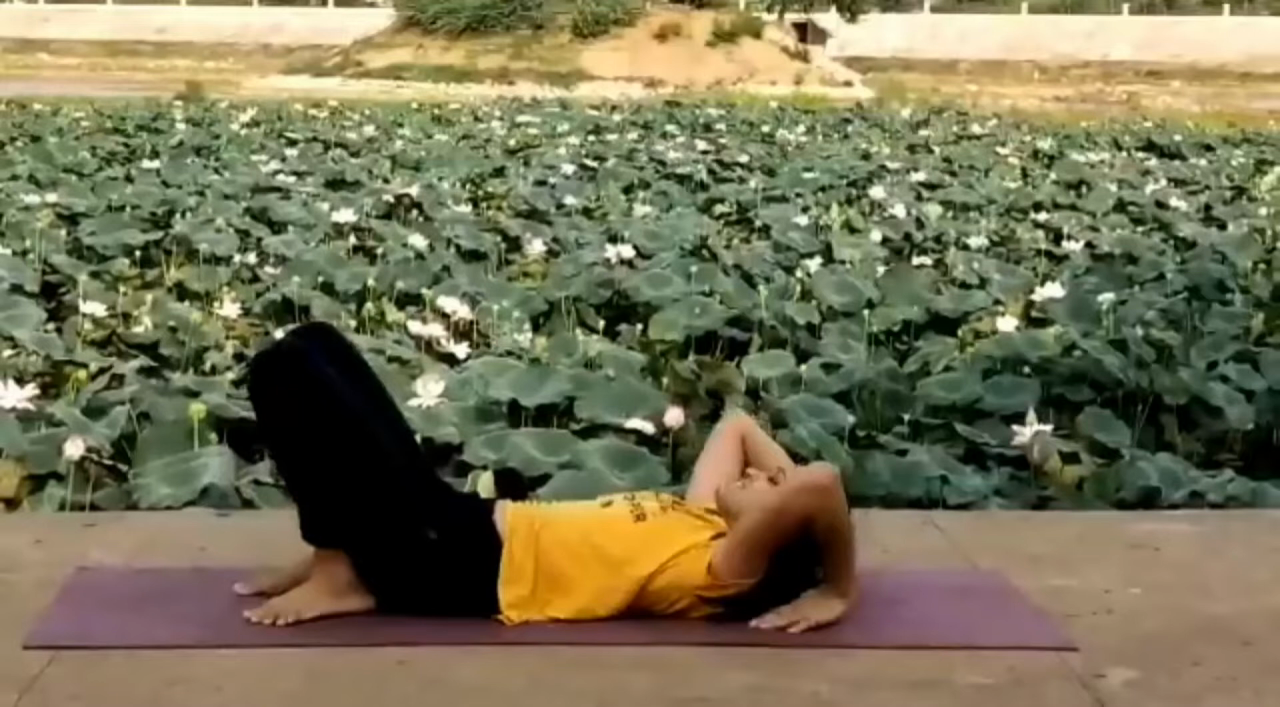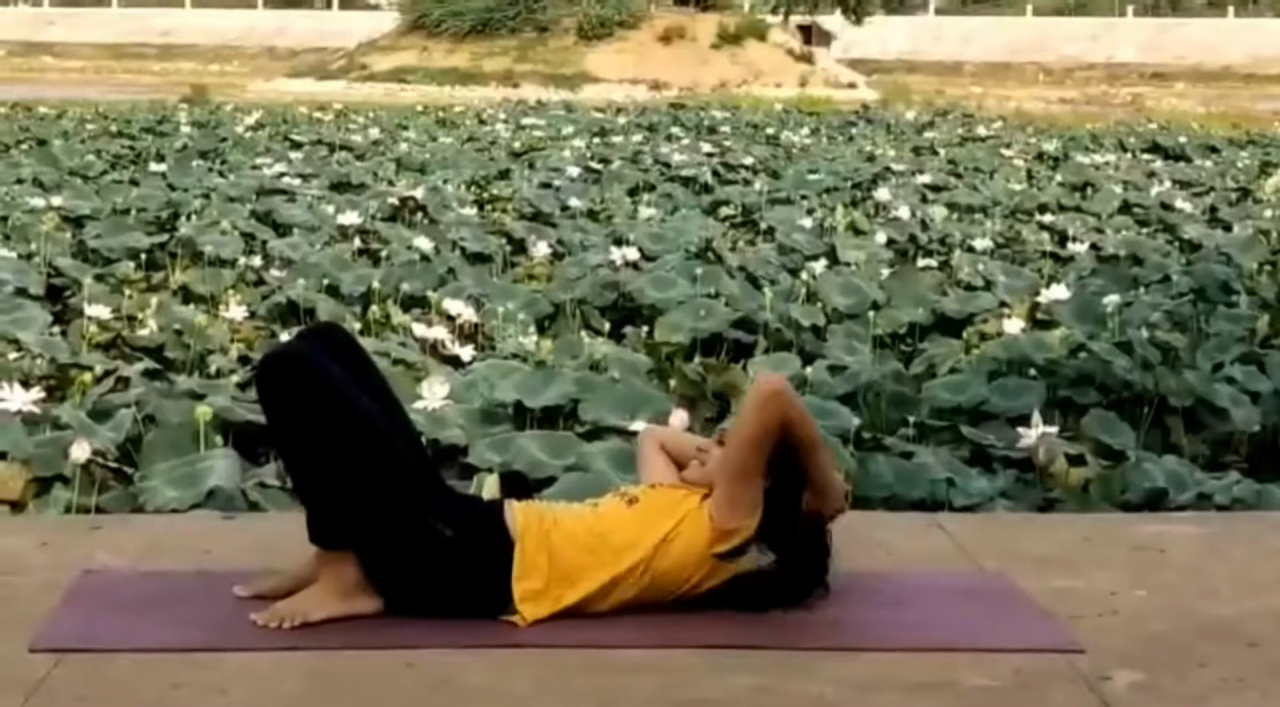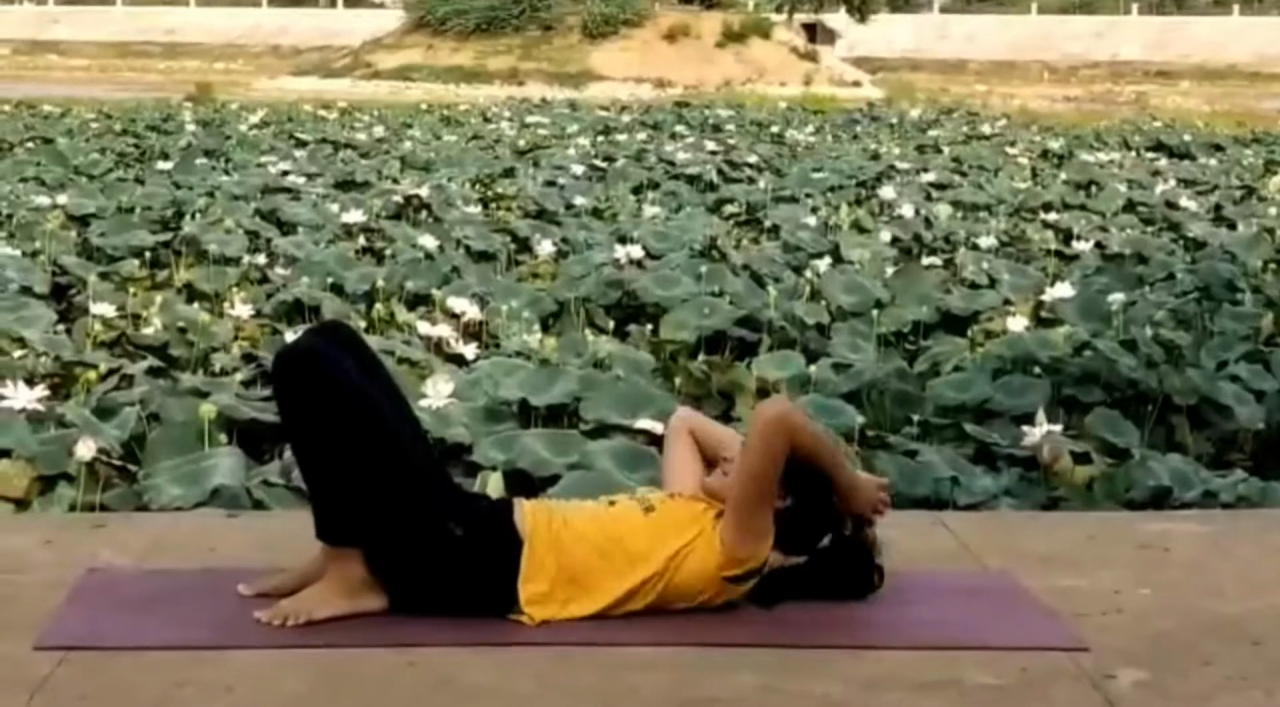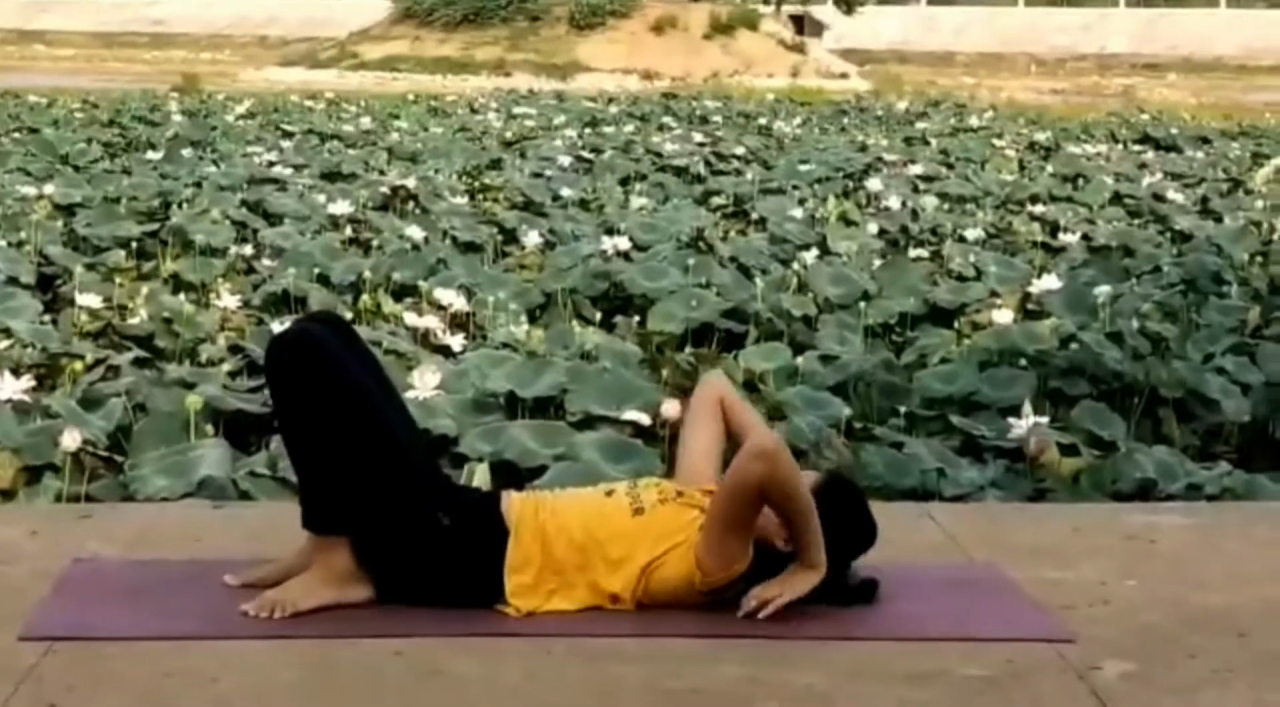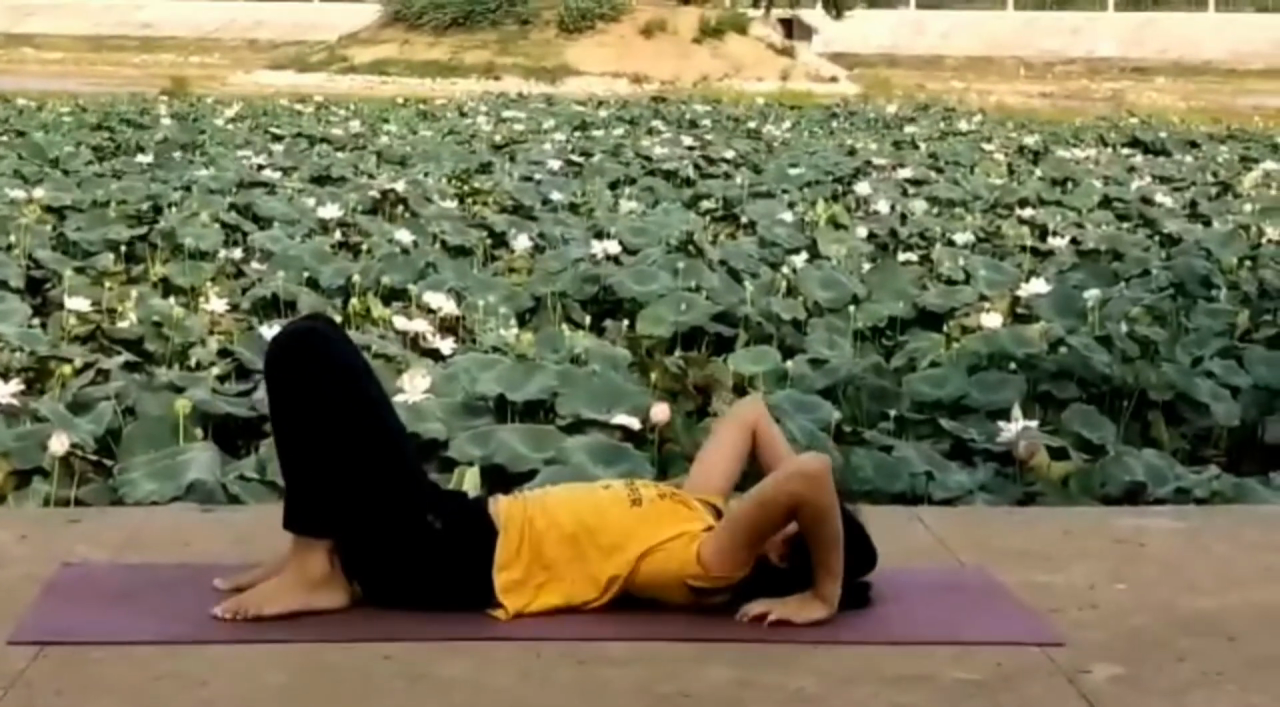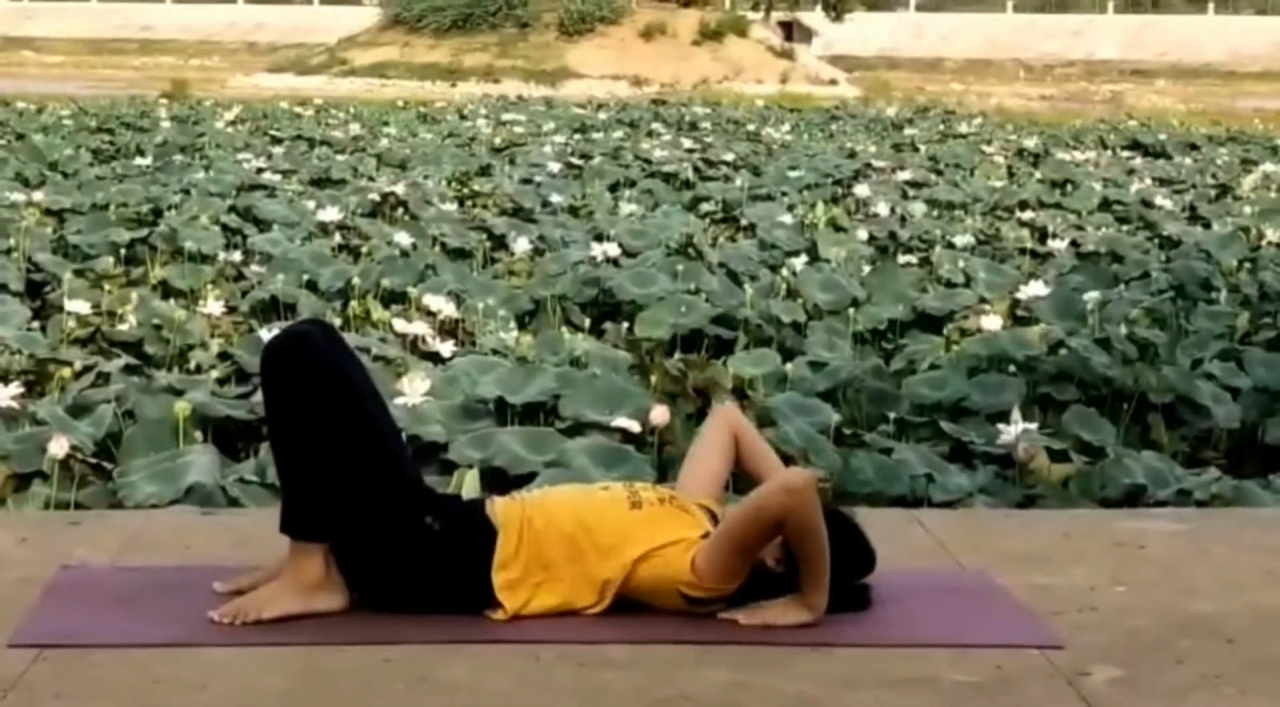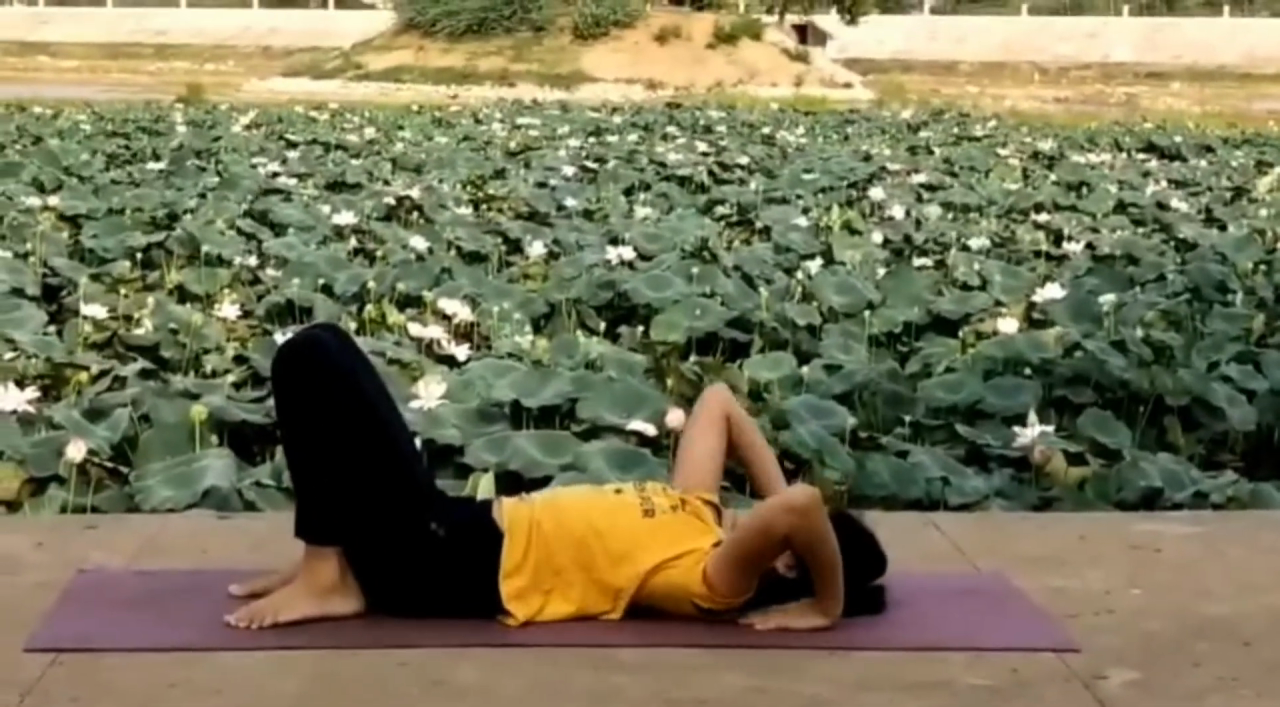
dt=0.4s
person 1, frame 1
left shoulder: (722, 571)
right shoulder: (703, 520)
left elbow: (821, 483)
right elbow: (738, 424)
left wrist: (838, 589)
right wrist: (787, 471)
left hip: (449, 565)
right hip: (466, 527)
left knee: (281, 369)
right knee: (314, 343)
left ankle: (339, 579)
right ankle: (333, 555)
person 1, frame 2
left shoulder: (725, 526)
right shoulder: (689, 507)
left elbow: (769, 393)
right elbow: (652, 435)
left wrist: (822, 481)
right wrist: (710, 452)
left hip: (460, 568)
right hip: (468, 532)
left knee: (288, 371)
right knee: (323, 344)
left ankle: (346, 582)
right ankle: (335, 558)
person 1, frame 3
left shoulder: (736, 549)
right shoulder: (703, 512)
left elbow: (776, 415)
right elbow: (683, 422)
left wrist: (849, 483)
right wrist: (746, 452)
left hip: (468, 565)
right hip: (479, 530)
left knee: (305, 366)
right knee: (330, 343)
left ankle: (353, 579)
right ankle: (343, 555)
person 1, frame 4
left shoulder: (717, 564)
right shoulder: (701, 500)
left elbow: (765, 453)
right elbow: (713, 388)
right wrist: (786, 476)
left hip: (450, 557)
right hip: (469, 521)
left knee: (299, 352)
right knee: (321, 333)
left ankle: (337, 568)
right ankle: (330, 546)
person 1, frame 5
left shoulder: (713, 566)
right shoulder: (702, 513)
left elbow: (814, 471)
right elbow: (751, 409)
left wrist: (824, 597)
right wrist: (798, 492)
left hip: (438, 558)
right hip: (453, 529)
left knee: (302, 351)
right knee: (315, 337)
left ankle: (316, 572)
right ankle: (316, 551)
person 1, frame 6
left shoulder: (706, 574)
right shoulder: (696, 516)
left elbow: (794, 487)
right elbow: (726, 415)
left wrist: (811, 603)
right wrist: (792, 501)
left hip: (433, 562)
right hip: (445, 534)
left knee: (297, 357)
right knee: (312, 344)
left ankle: (313, 577)
right ankle: (315, 557)
person 1, frame 7
left shoulder: (717, 584)
right shoulder: (702, 515)
left elbow: (799, 505)
right elbow: (717, 400)
left wrist: (825, 609)
right wrist: (778, 495)
left hip: (443, 565)
right hip: (457, 533)
left knee: (308, 361)
right knee: (323, 346)
left ankle: (328, 581)
right ankle: (329, 562)
